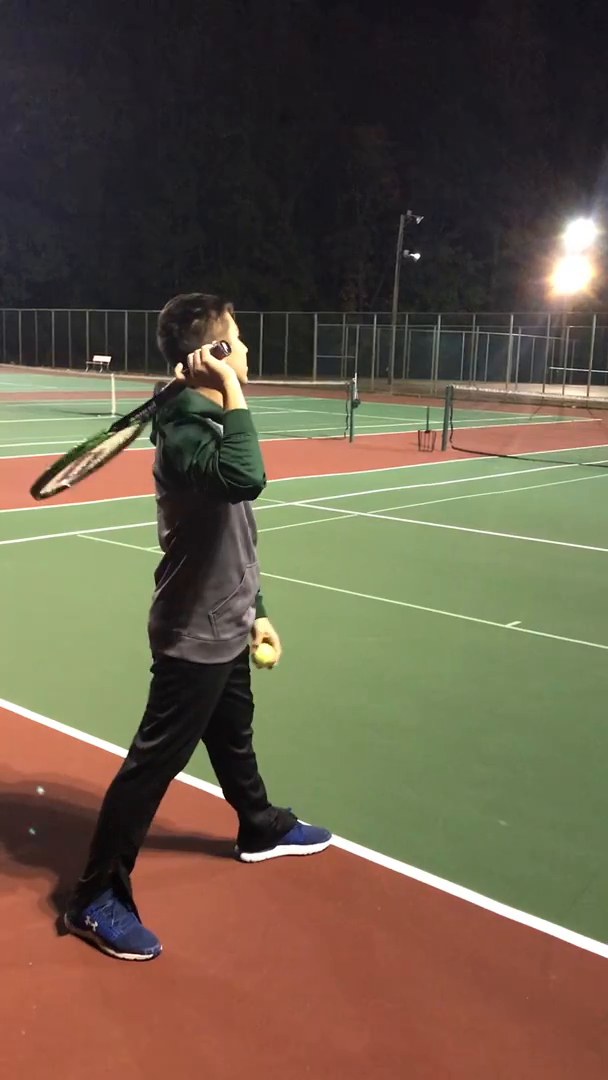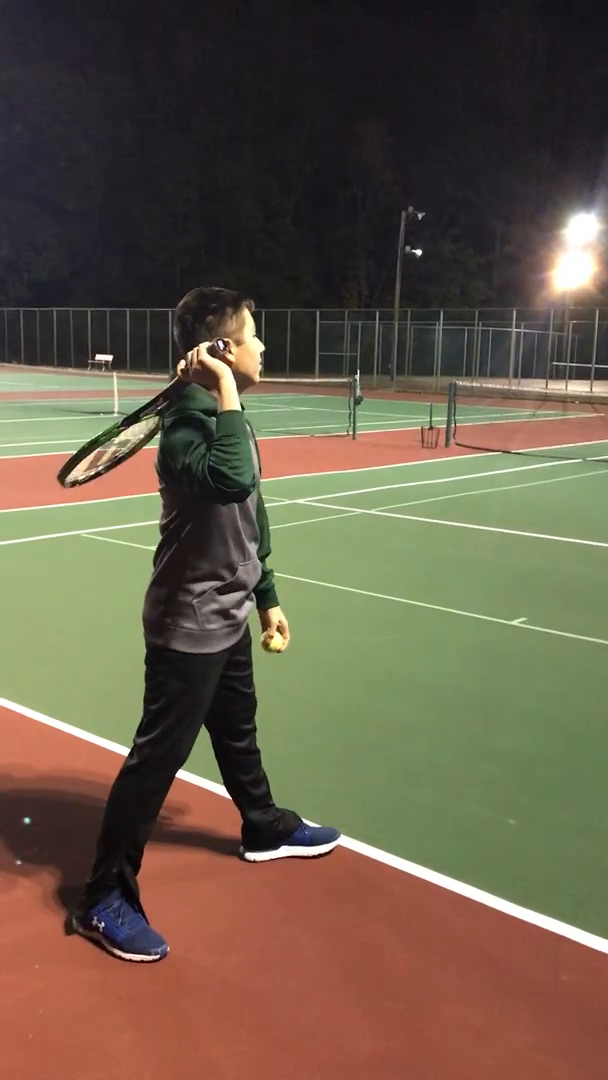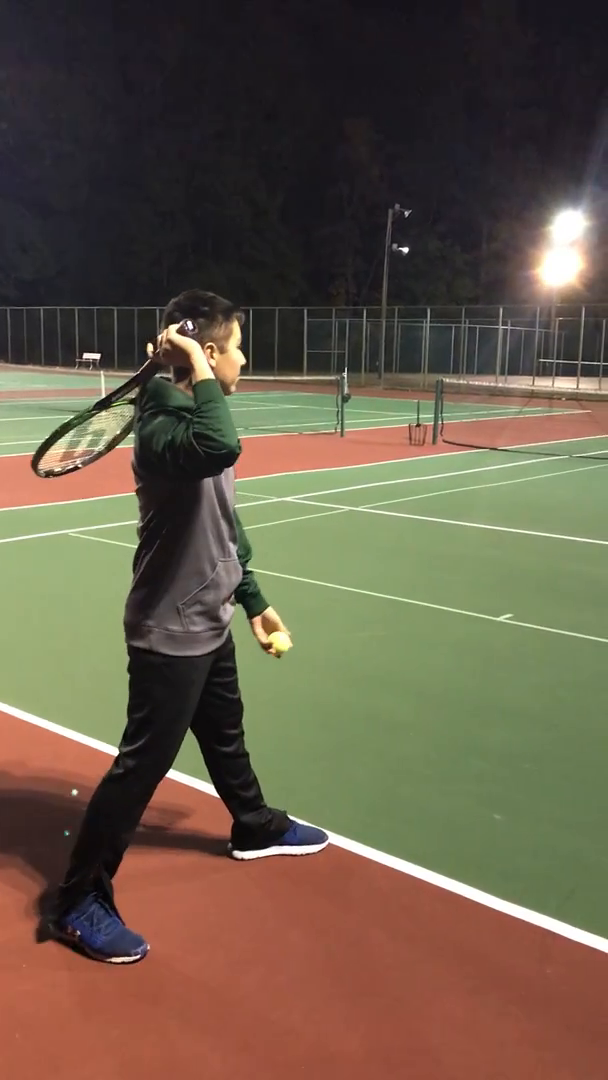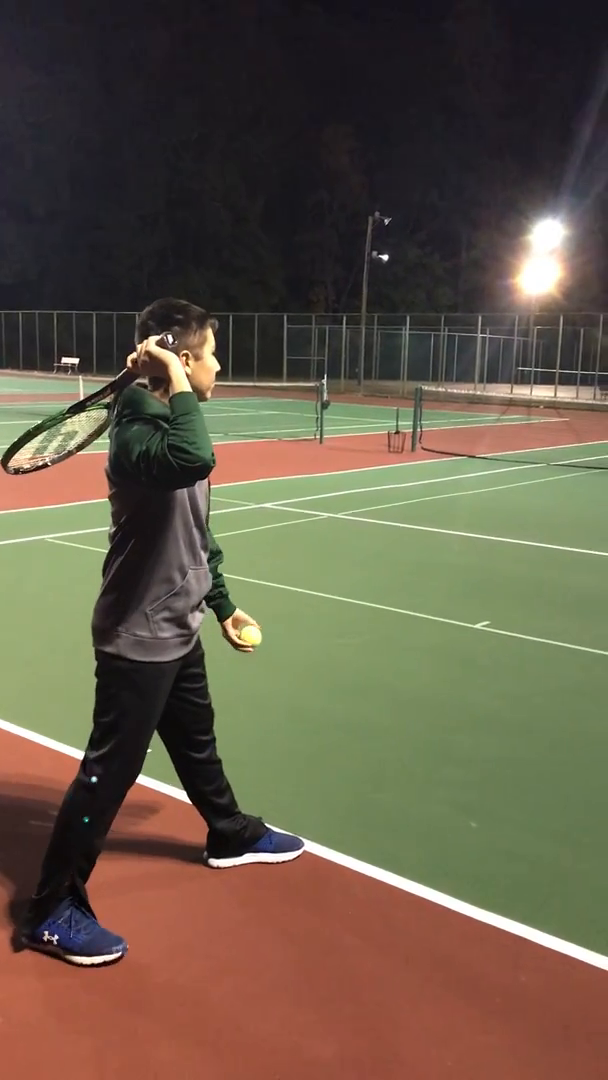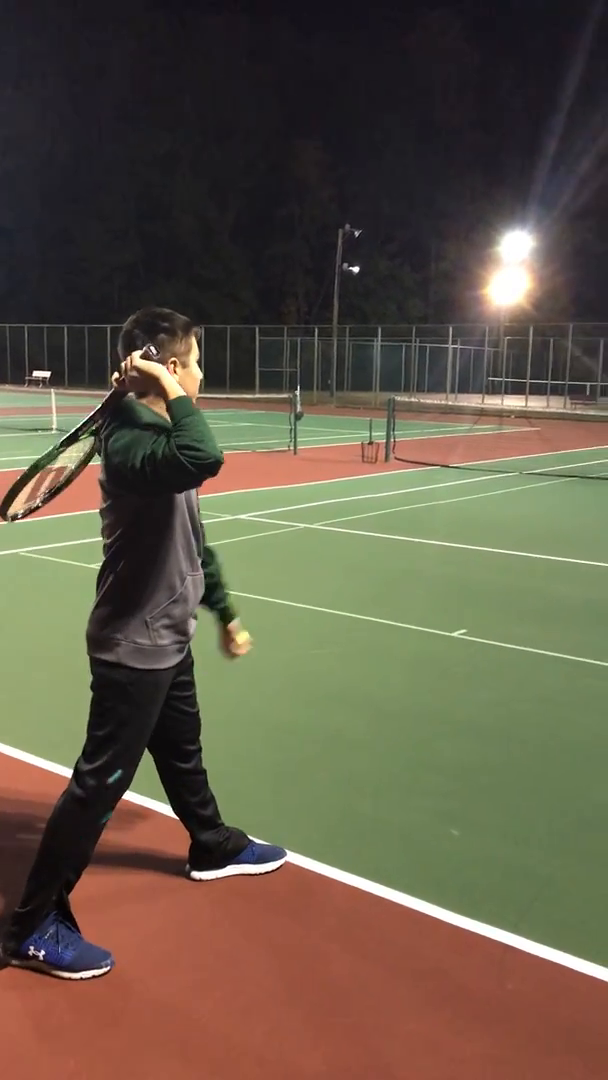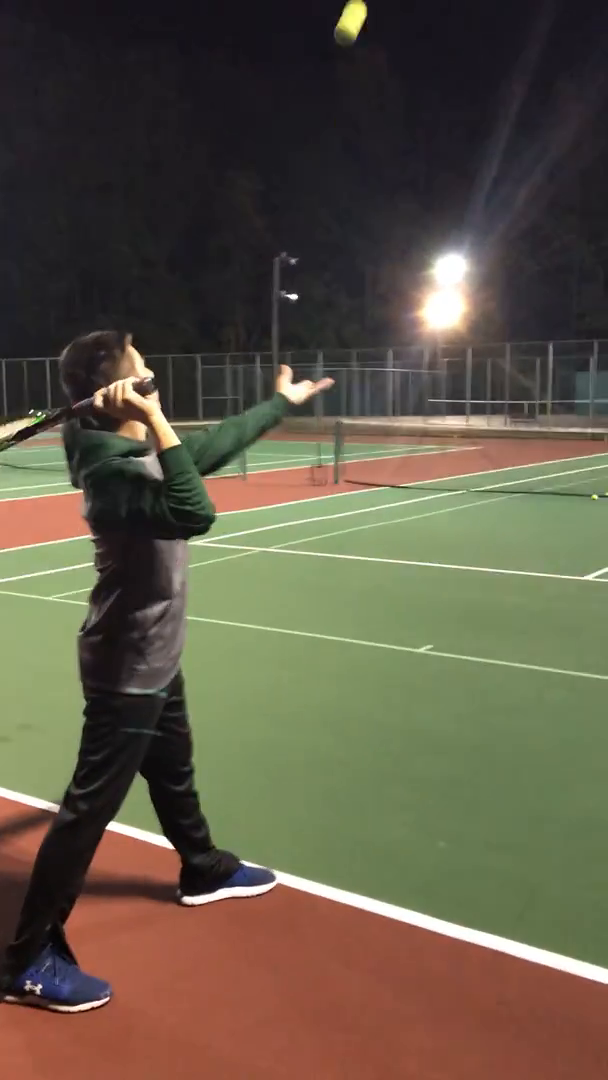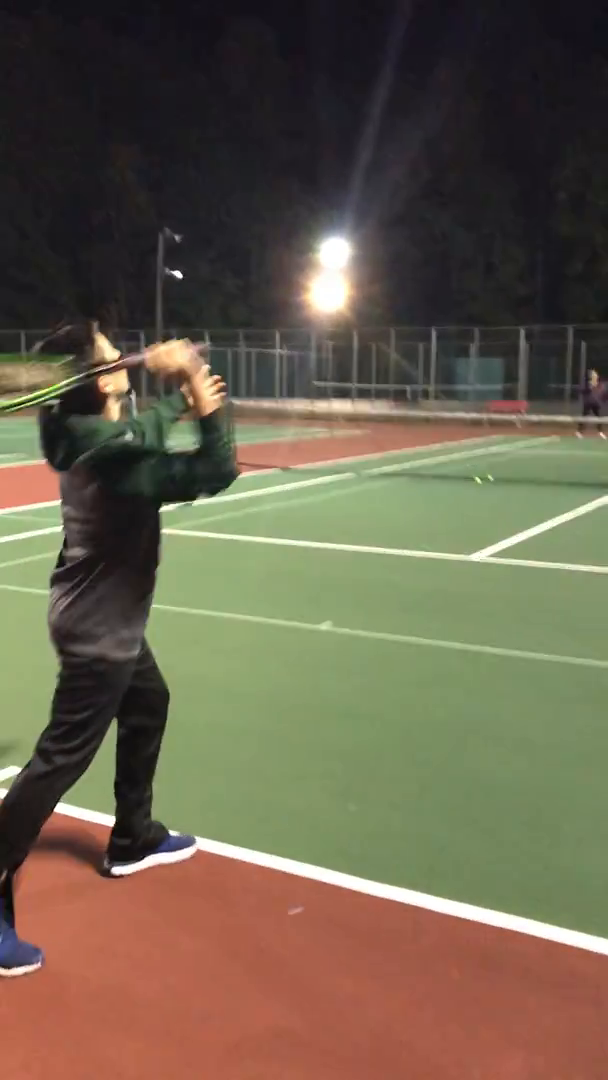
dt=0.5s
person 1, frame 1
left shoulder: (210, 423)
right shoulder: (186, 434)
right elbow: (246, 479)
left wrist: (252, 611)
right wrist: (232, 392)
left hip: (223, 625)
right hip: (194, 633)
left knee: (233, 736)
right knee: (155, 760)
left ankle: (262, 829)
right ankle: (96, 899)
person 1, frame 2
left shoulder: (228, 418)
right shoulder: (187, 427)
right elbow: (232, 483)
left wrist: (266, 595)
right wrist: (226, 393)
left hip: (229, 616)
right hip: (187, 624)
left knee: (237, 731)
right knee: (158, 756)
left ankle: (266, 829)
right ankle: (105, 898)
person 1, frame 3
left shoulder: (193, 419)
right shoulder: (161, 426)
right elbow: (222, 446)
left wrist: (255, 600)
right wrist: (198, 371)
left hip: (209, 622)
right hip: (169, 631)
left knee: (225, 733)
right knee: (142, 762)
left ankle: (256, 827)
right ankle: (80, 902)
person 1, frame 4
left shoulder: (168, 426)
right shoulder: (137, 434)
right elbow: (194, 460)
left wrist: (223, 604)
right wrist: (176, 383)
left hip: (177, 629)
right hip: (137, 637)
left knee: (196, 739)
right knee: (109, 770)
left ankle: (231, 835)
right ankle: (54, 911)
person 1, frame 5
left shoulder: (158, 435)
right shoulder: (131, 443)
left elbow: (191, 538)
right elbow: (204, 459)
left wrist: (225, 612)
right wrist: (170, 391)
left hip: (166, 636)
right hip: (132, 644)
left knee: (182, 748)
right knee: (101, 781)
left ankle: (214, 847)
person 1, frame 6
left shoulder: (140, 449)
right shoulder: (112, 476)
left elbow: (217, 443)
right elbow: (194, 514)
left wrist: (282, 401)
right wrist: (156, 420)
left hip: (153, 656)
right hip: (125, 668)
left knee: (173, 766)
right knee: (92, 804)
left ankle: (204, 869)
person 1, frame 7
left shoulder: (85, 439)
right shoulder: (116, 459)
left elbow: (143, 448)
right elbow: (215, 472)
left wrist: (186, 396)
right wrist: (201, 391)
left hip: (97, 619)
right hip: (100, 630)
left knee: (148, 707)
right knee: (58, 759)
left ankle: (134, 836)
